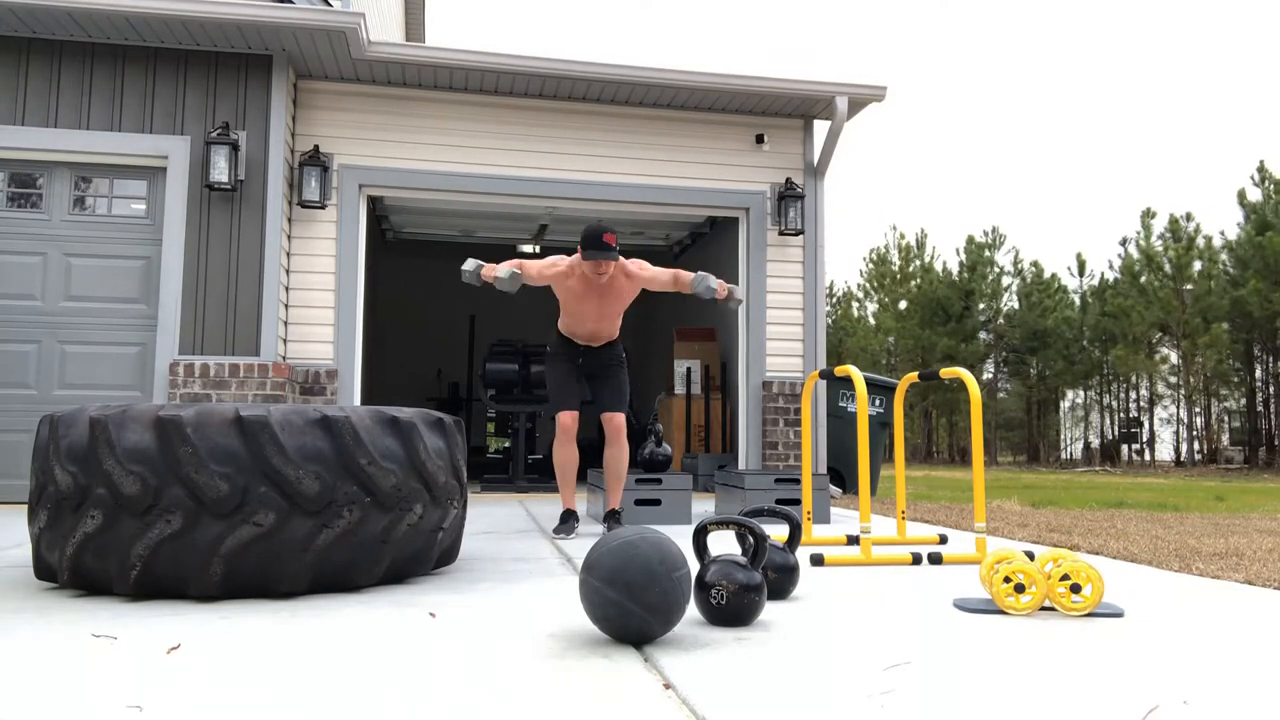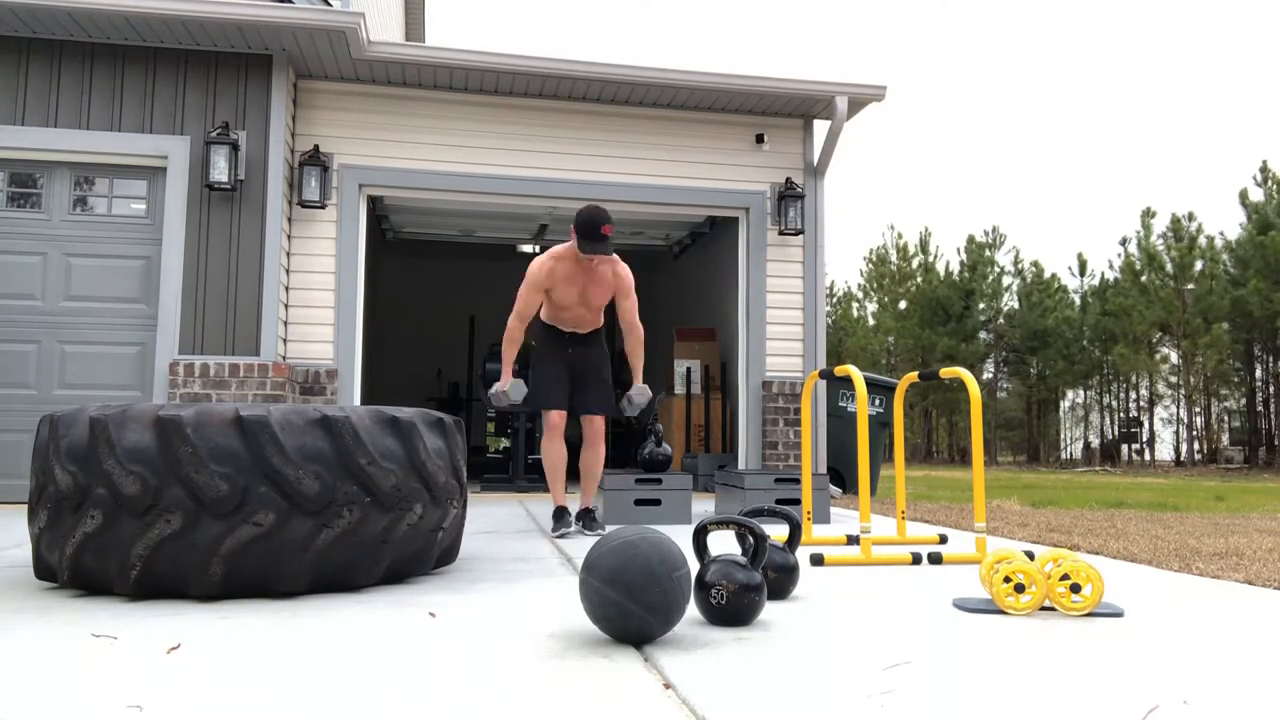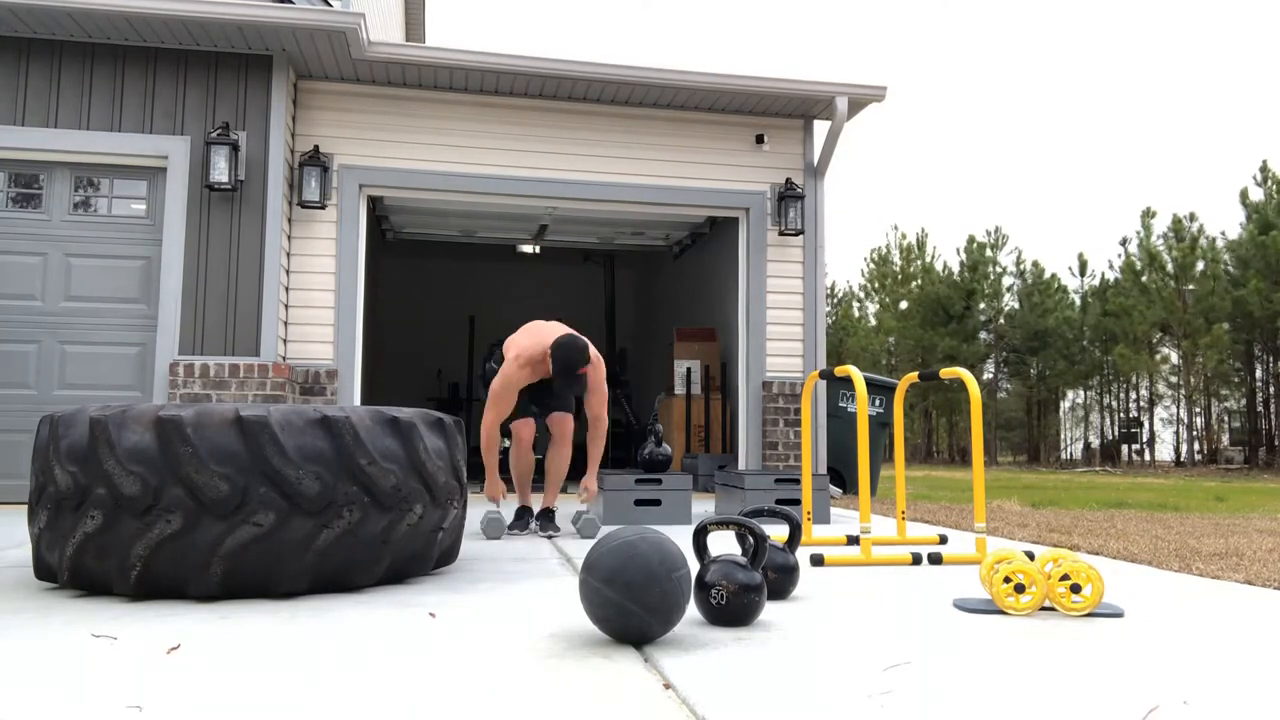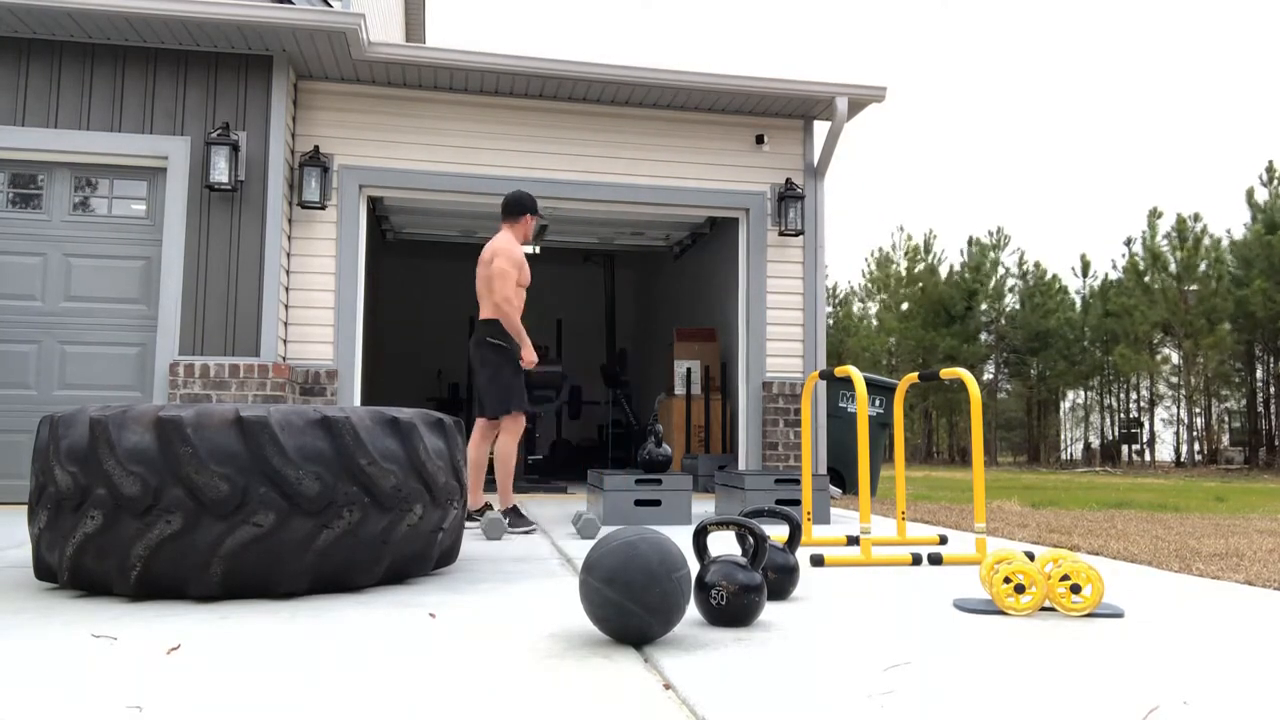
dt=0.1s
person 1, frame 1
left shoulder: (634, 273)
right shoulder: (560, 271)
left elbow: (675, 278)
right elbow: (518, 266)
right wrist: (495, 270)
left hip: (608, 351)
right hip: (566, 350)
left knee: (616, 425)
right knee: (566, 424)
left ankle: (613, 512)
right ankle: (568, 511)
person 1, frame 2
left shoulder: (619, 273)
right shoulder: (546, 266)
left elbow: (632, 327)
right elbow: (518, 319)
left wrist: (638, 379)
right wrist: (506, 372)
left hip: (591, 341)
right hip: (551, 341)
left knee: (595, 428)
right knee: (554, 422)
left ankle: (587, 510)
right ankle: (560, 510)
person 1, frame 3
left shoulder: (591, 360)
right shoulder: (518, 362)
left elbow: (598, 421)
right elbow: (490, 423)
left wrist: (592, 474)
right wrist: (491, 478)
left hip: (555, 375)
right hip: (517, 378)
person 1, frame 4
left shoulder: (499, 248)
right shoulder: (507, 249)
right elbow: (502, 299)
right wrist: (524, 344)
left hip: (498, 339)
right hip: (493, 339)
left knee: (487, 423)
right knee: (512, 422)
left ankle: (475, 507)
right ankle: (507, 507)
